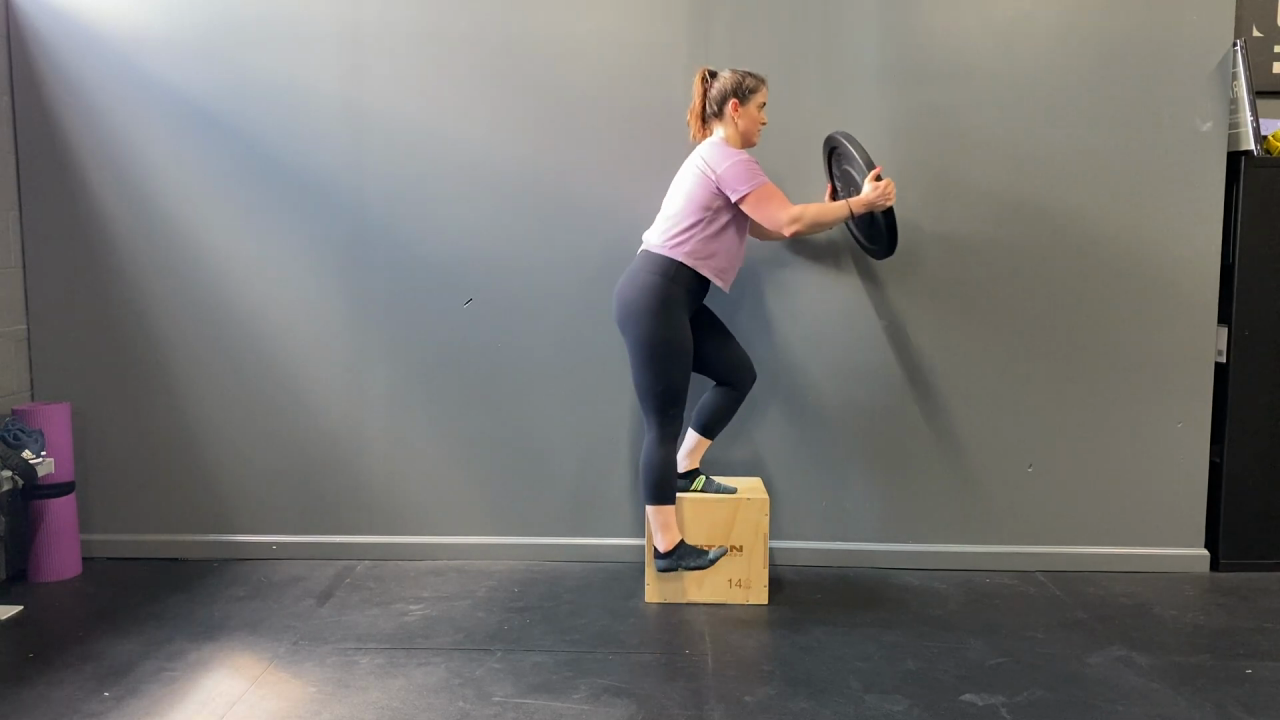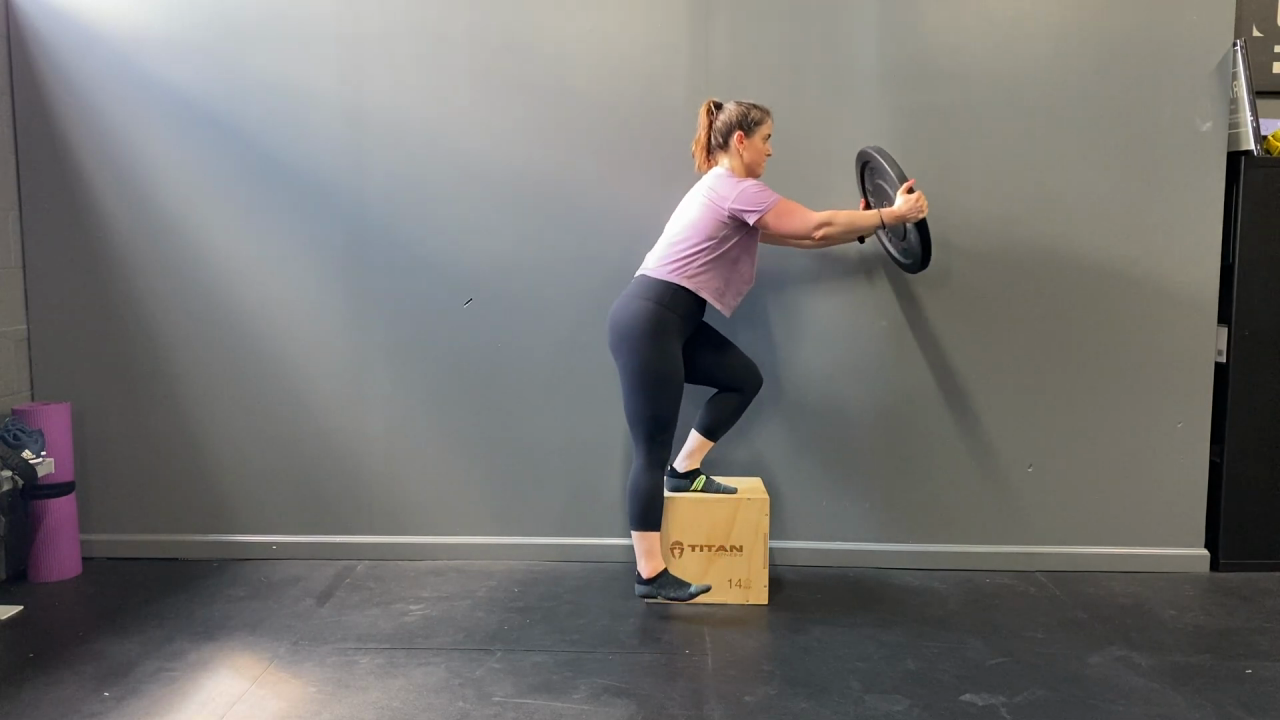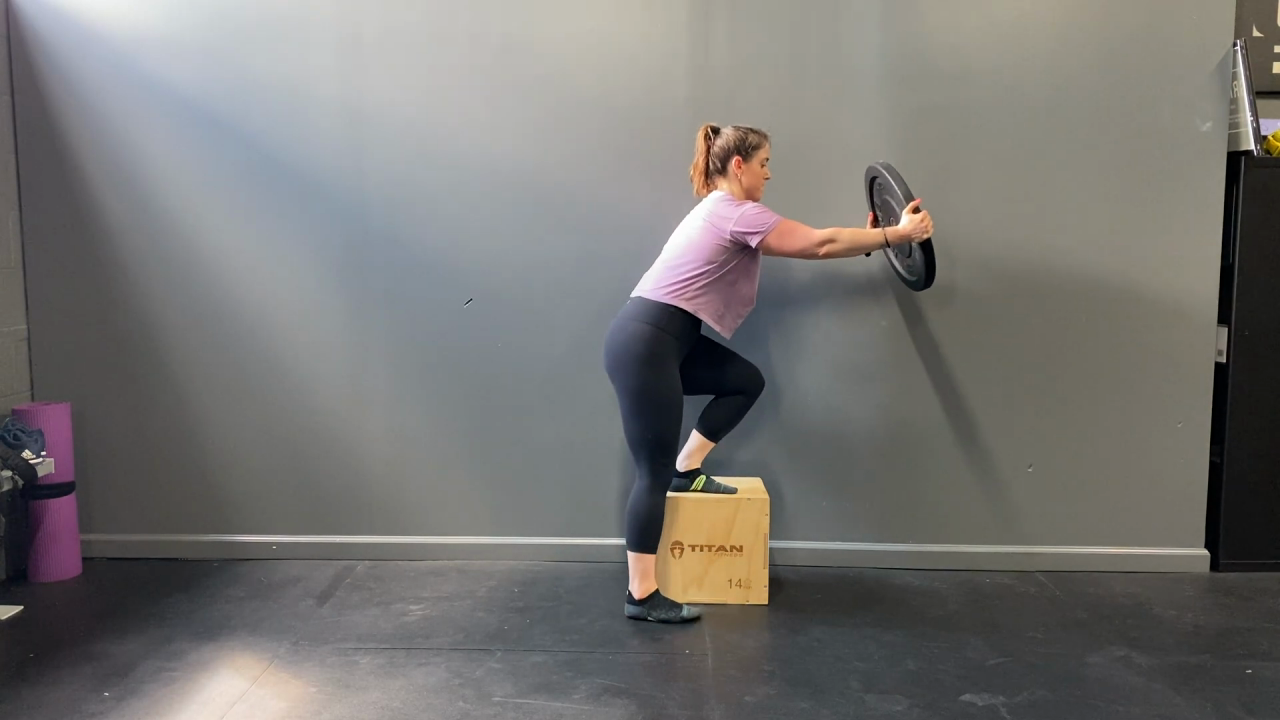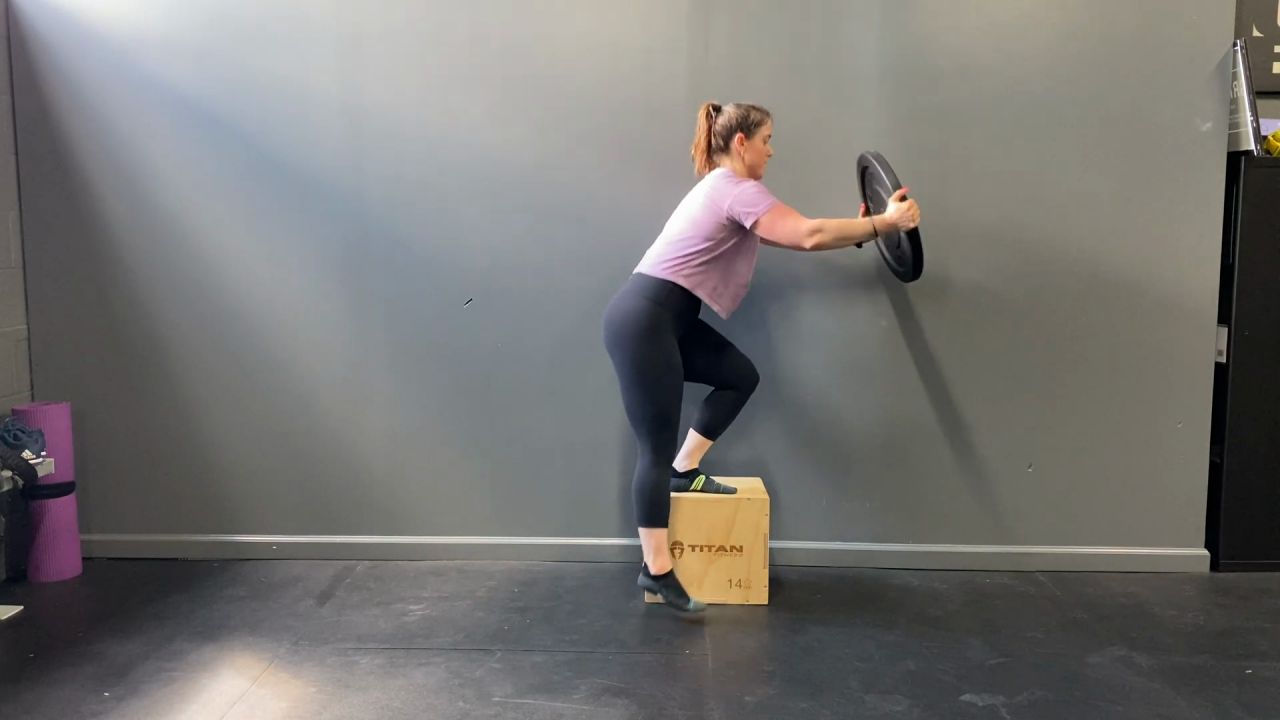
dt=0.4s
person 1, frame 1
left shoulder: (716, 157)
right shoulder: (728, 161)
left elbow: (767, 226)
right elbow: (788, 222)
left wrist: (830, 209)
right wrist: (860, 204)
left hip: (668, 296)
right hip: (653, 297)
left knee: (738, 374)
right knee: (664, 426)
left ankle: (684, 471)
right ankle: (667, 547)
person 1, frame 2
left shoulder: (723, 189)
right shoulder: (737, 190)
left elbow: (796, 235)
right elbow: (815, 227)
left wrist: (859, 228)
right wrist: (892, 216)
left hip: (664, 318)
right hip: (647, 322)
left knee: (744, 378)
right knee: (651, 451)
left ankle: (684, 470)
right ankle: (651, 574)
person 1, frame 3
left shoulder: (722, 212)
right shoulder: (737, 214)
left elbow: (806, 244)
right elbow: (819, 244)
left wrist: (866, 239)
right wrist: (896, 234)
left hip: (659, 338)
right hip: (643, 344)
left knee: (746, 381)
right knee: (654, 472)
left ankle: (687, 469)
right ankle: (641, 595)
person 1, frame 4
left shoulder: (724, 189)
right shoulder: (736, 189)
left elbow: (790, 243)
right elbow: (807, 234)
left wrist: (861, 232)
right wrist: (881, 224)
left hip: (662, 317)
right hip: (644, 322)
left knee: (740, 377)
right knee: (656, 448)
left ankle: (683, 469)
right ankle: (657, 570)
